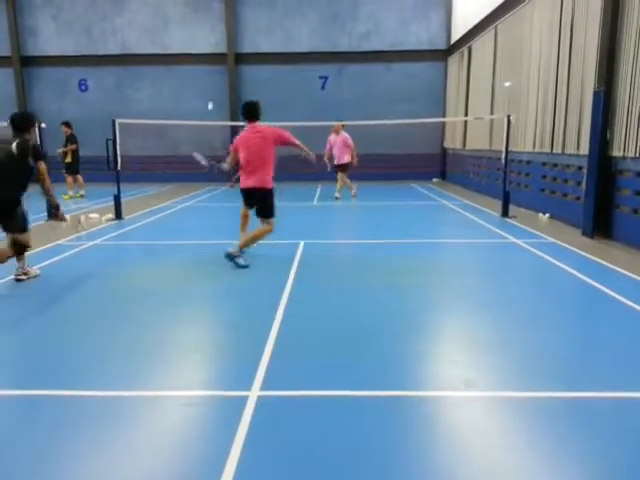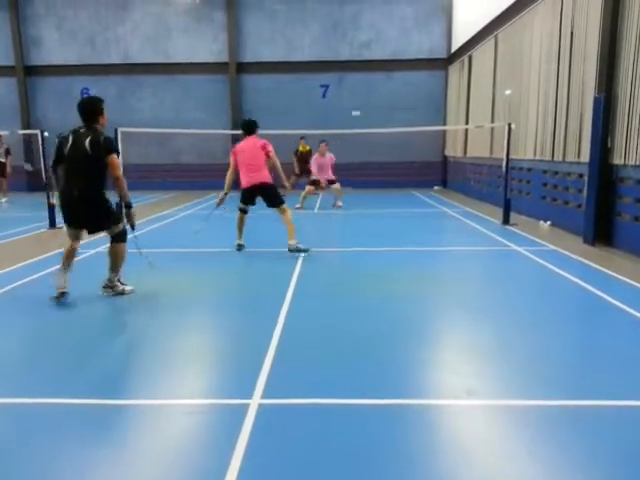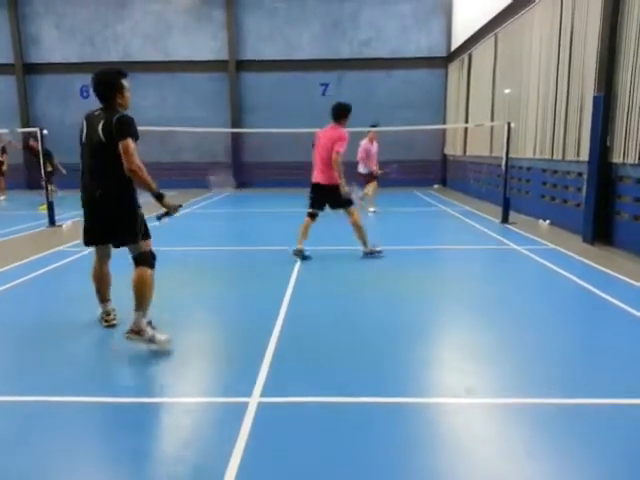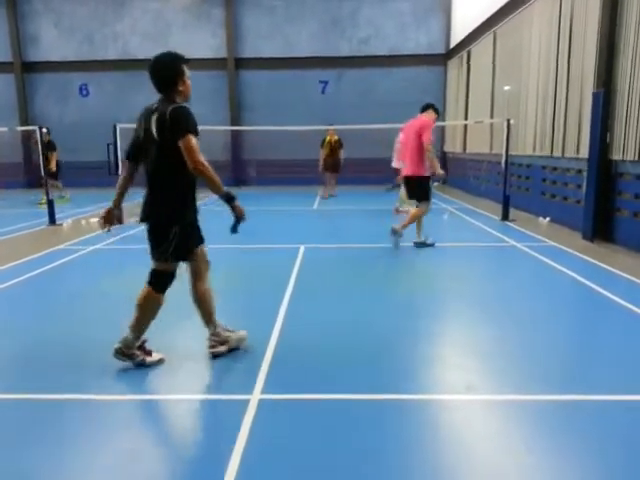
dt=0.7s
person 1, frame 1
right shoulder: (32, 148)
right elbow: (45, 182)
right wrist: (55, 207)
left knee: (19, 228)
right knee: (20, 245)
left ankle: (22, 269)
person 1, frame 2
left shoulder: (67, 138)
right shoulder: (104, 141)
left elbow: (56, 169)
right elbow: (117, 176)
left wrist: (62, 194)
right wrist: (127, 206)
left hip: (68, 198)
right hip: (93, 198)
left knee: (73, 242)
right knee: (119, 233)
left ankle: (62, 281)
right ankle: (113, 282)
person 1, frame 3
left shoulder: (88, 121)
right shoulder: (121, 121)
right elbow: (131, 167)
right wrist: (160, 197)
left hip: (93, 201)
right hip: (119, 201)
left knee: (101, 257)
right knee: (144, 259)
left ankle: (107, 312)
right ankle: (140, 324)
person 1, frame 4
left shoulder: (149, 114)
right shoulder: (178, 113)
left elbow: (131, 164)
right elbow: (196, 164)
left wrist: (116, 205)
right wrist: (229, 199)
left hip: (163, 206)
right hip: (173, 209)
left knee: (200, 267)
right knee: (162, 276)
left ankle: (216, 335)
right ankle: (129, 345)
person 2, frame 1
left shoulder: (239, 138)
right shoulder: (272, 132)
left elbow: (230, 164)
right elbow: (296, 143)
left wrist: (225, 166)
right wrist: (309, 153)
left hip: (245, 184)
right hip: (263, 184)
left knee: (247, 207)
right knee: (268, 226)
left ankle: (243, 237)
right ankle: (236, 251)
person 2, frame 2
left shoulder: (236, 148)
right shoulder: (263, 143)
left elbow: (232, 171)
right elbow: (274, 160)
left wrist: (225, 192)
right wrist: (284, 180)
left hip: (247, 184)
right hip: (264, 182)
left knee: (242, 211)
right knee: (285, 211)
left ankle: (239, 241)
right ankle: (292, 243)
person 2, frame 3
left shoulder: (321, 132)
right shoulder: (341, 134)
right elbow: (335, 159)
right wrist: (342, 183)
left hip: (317, 181)
right hip: (332, 182)
left knee: (311, 215)
right knee: (352, 213)
left ankle: (299, 247)
right ankle: (367, 248)
person 2, frame 4
left shoulder: (409, 124)
right shoulder: (426, 122)
left elbow: (403, 149)
right elbow: (427, 147)
left wrist: (403, 170)
right wrist: (436, 168)
left hip: (408, 171)
right hip: (419, 172)
left knee: (421, 205)
right knee: (424, 207)
left ankle: (419, 239)
right ankle: (398, 229)
